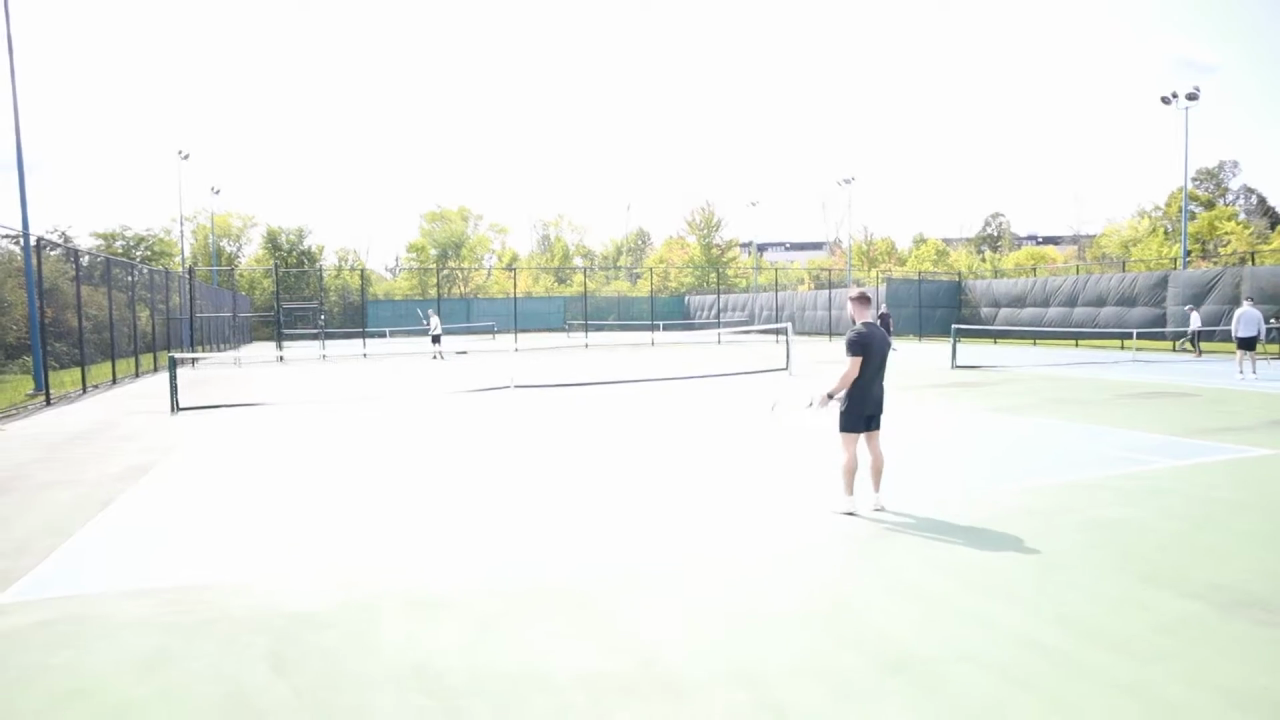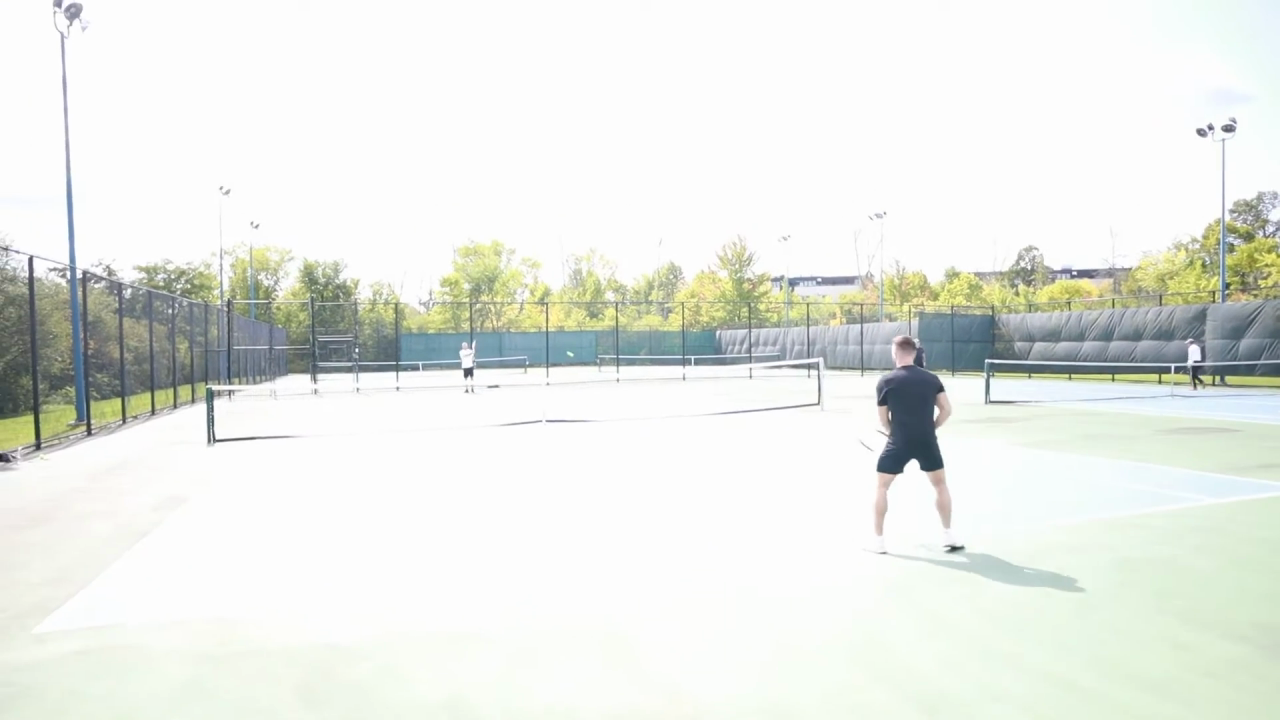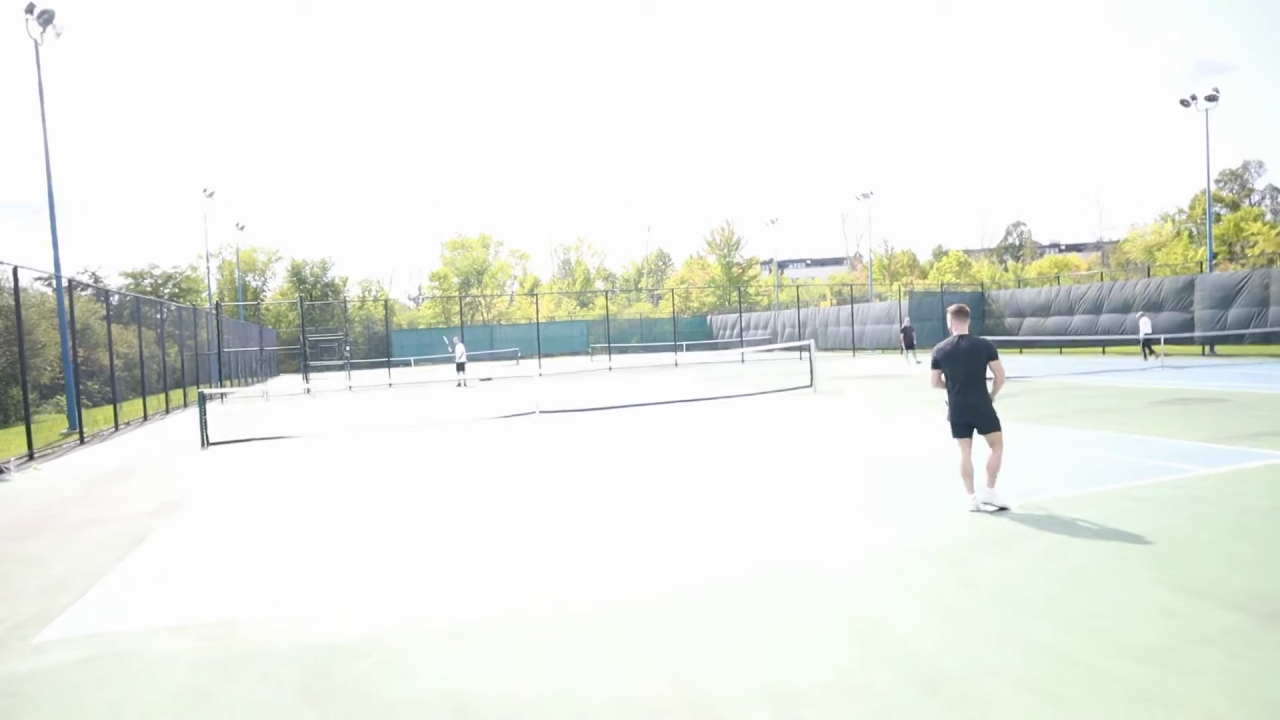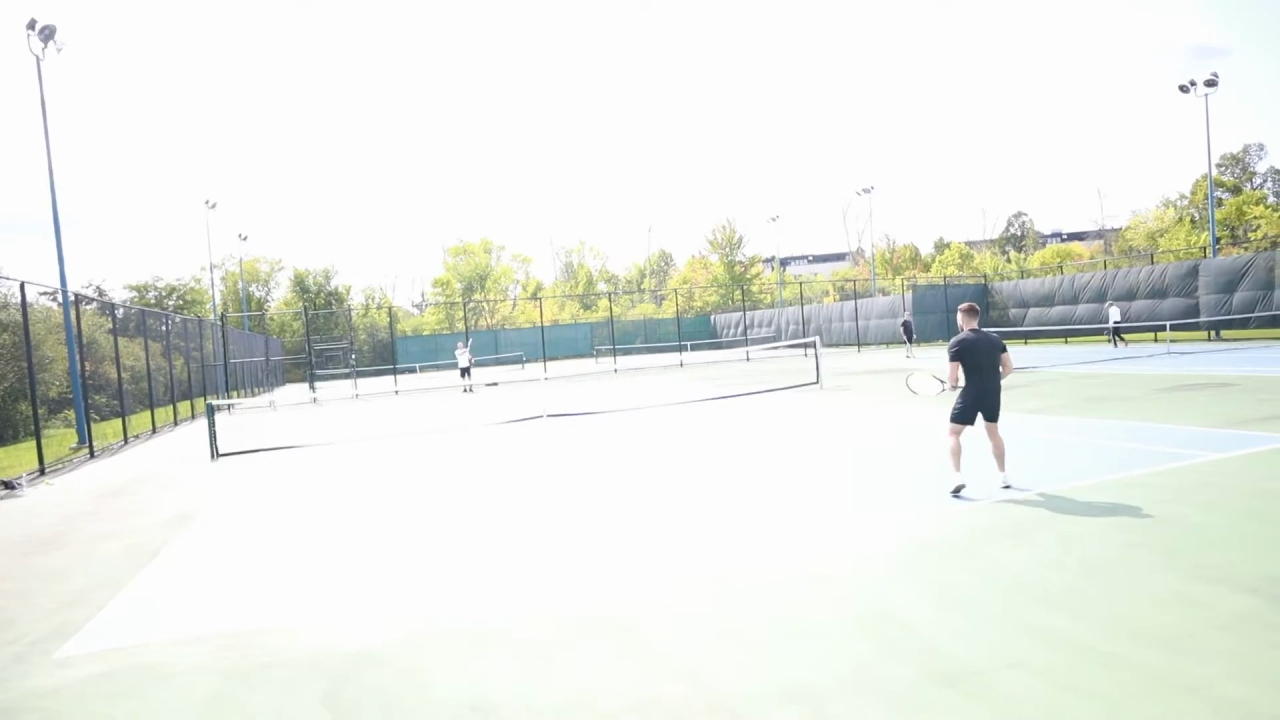
dt=1s
person 1, frame 1
left shoulder: (856, 334)
right shoulder: (883, 335)
left elbow: (852, 372)
left wrist: (830, 394)
left hip: (856, 400)
right hip: (875, 399)
left knee: (849, 449)
right knee: (874, 447)
left ankle: (849, 501)
right ankle: (876, 497)
person 1, frame 2
left shoulder: (886, 381)
right shoulder: (931, 379)
left elbow: (884, 420)
right elbow: (945, 410)
left hip: (898, 442)
right hip: (927, 441)
left knee: (881, 488)
right knee: (940, 486)
left ankle: (878, 539)
right ankle: (949, 536)
person 1, frame 3
left shoulder: (940, 350)
right shoulder: (985, 345)
left elbow: (935, 382)
right elbow: (1000, 376)
right wrist: (993, 395)
left hip: (957, 409)
right hip: (982, 406)
left knee: (965, 453)
right knee: (997, 446)
left ankle: (972, 497)
right ankle: (988, 492)
person 1, frame 4
left shoulder: (957, 342)
right shoulder: (995, 340)
left elbow: (952, 376)
right elbow: (1008, 368)
left wrist: (954, 385)
left hip: (970, 395)
right hip: (992, 394)
left knee: (953, 434)
right knee: (994, 435)
left ankle: (958, 478)
right ankle: (1003, 477)
